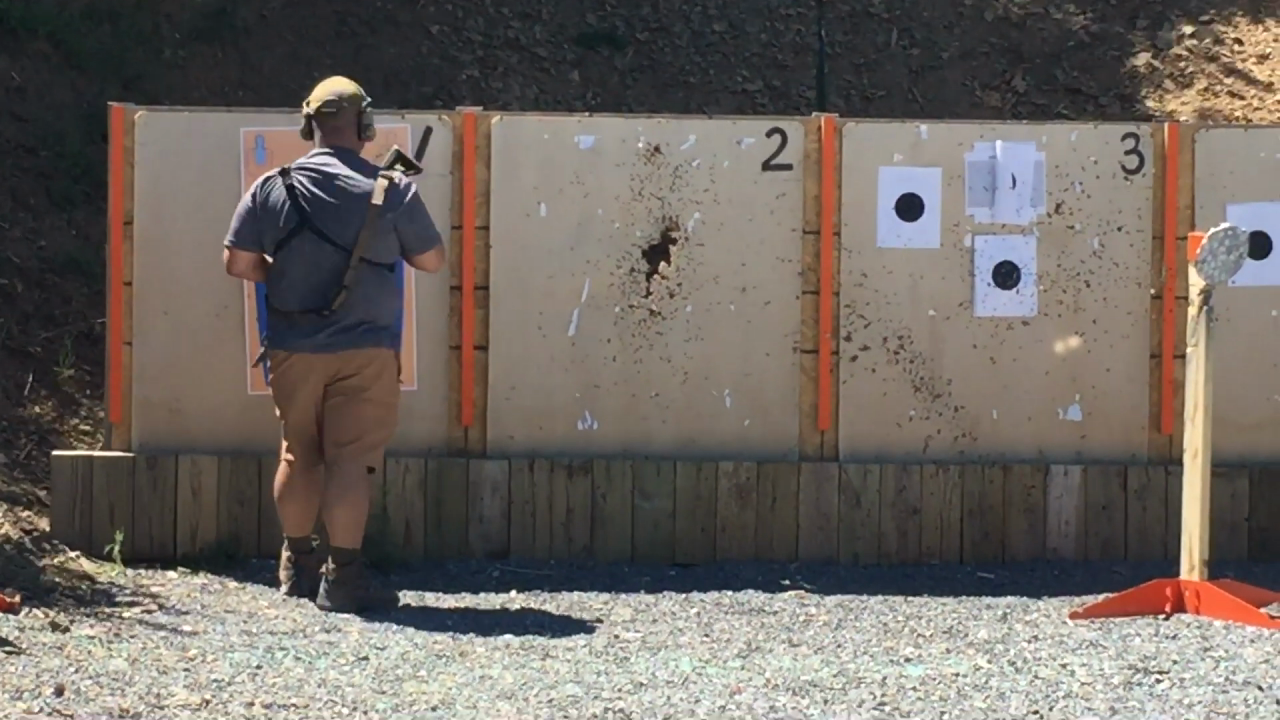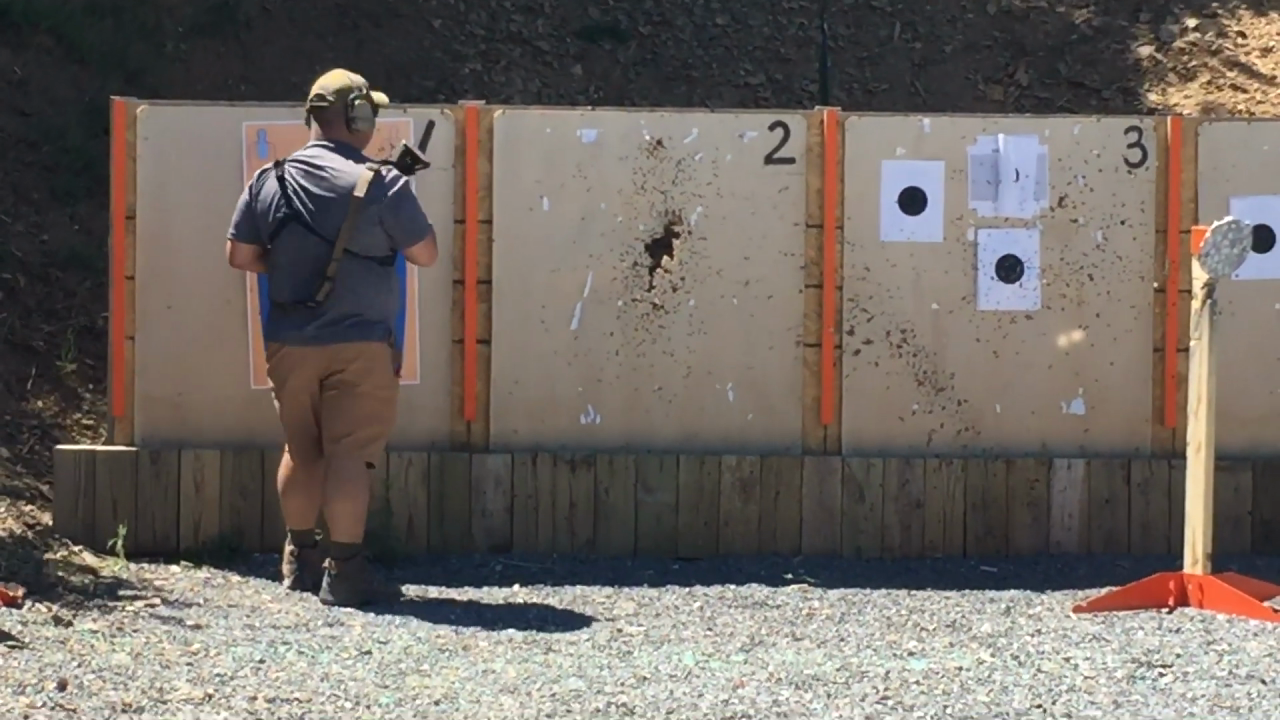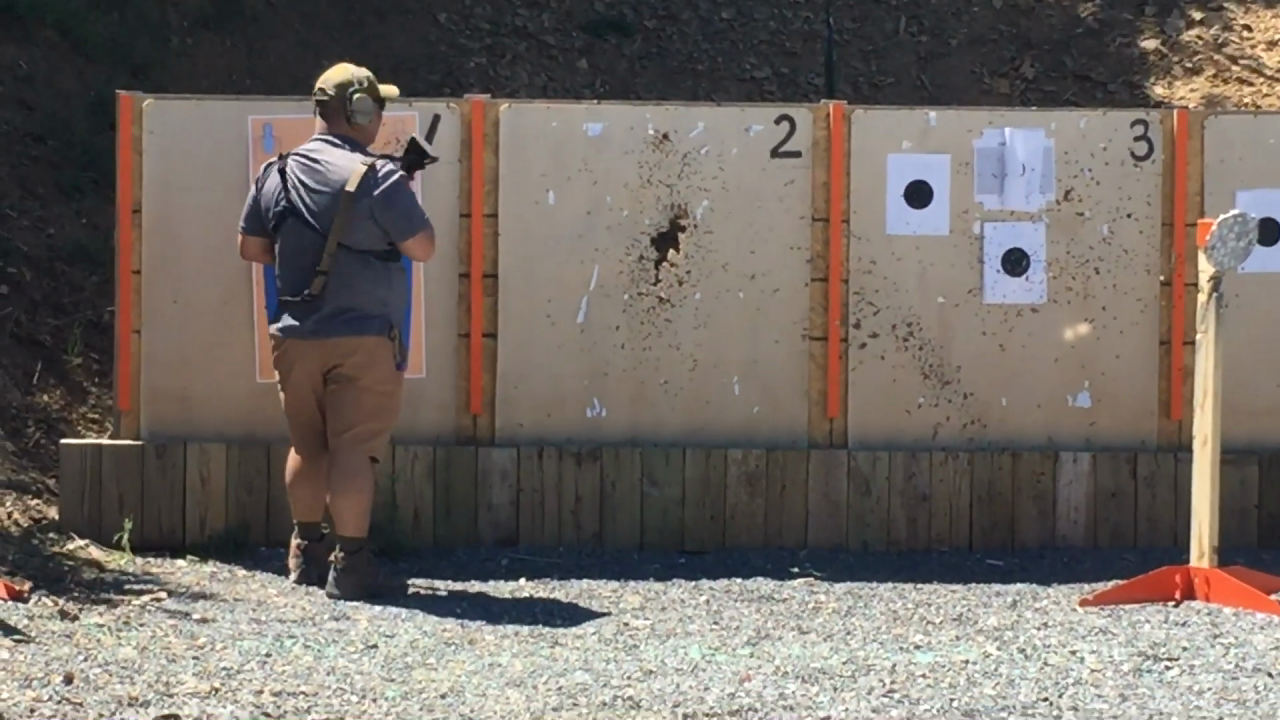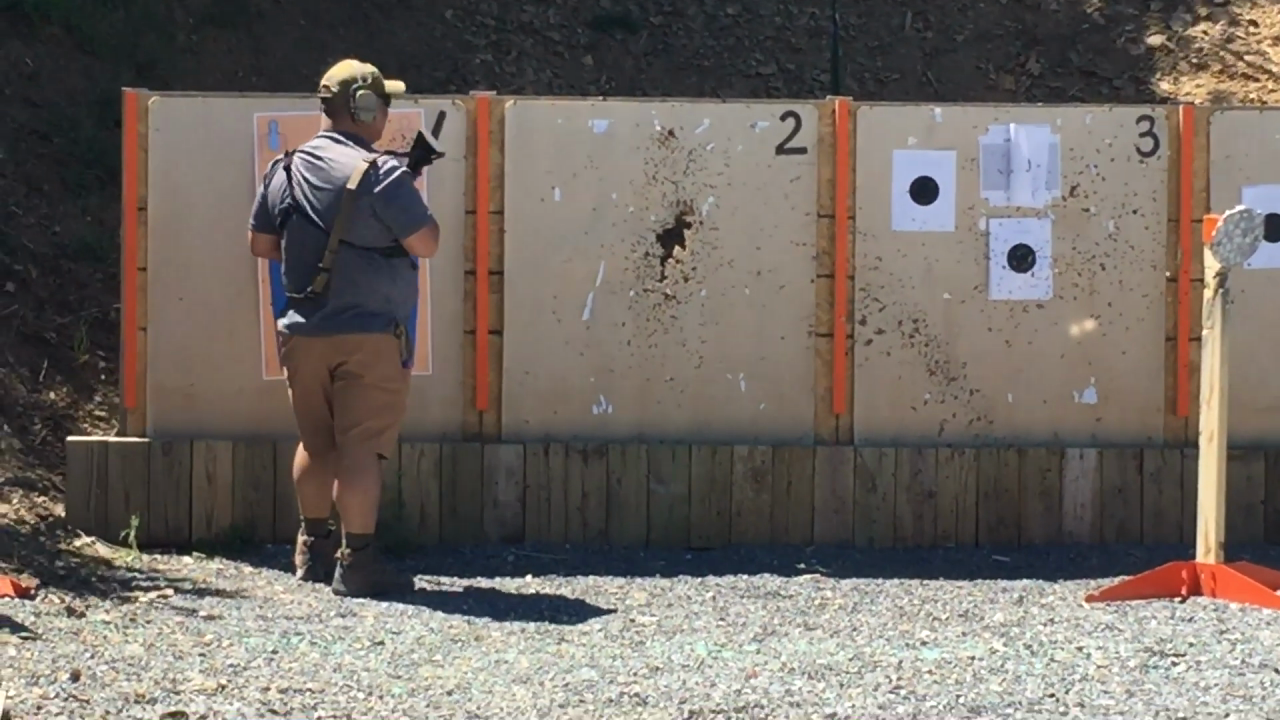
dt=0.2s
person 1, frame 1
left shoulder: (271, 186)
right shoulder: (393, 190)
left elbow: (237, 263)
right elbow: (432, 260)
left hip: (293, 348)
right hip: (366, 350)
left knee: (299, 457)
right knee: (350, 460)
left ankle: (297, 565)
right ankle: (342, 577)
person 1, frame 2
left shoulder: (269, 179)
right shoulder: (381, 183)
left elbow: (239, 255)
right elbow: (426, 254)
left hip: (291, 341)
right hip: (360, 344)
left knee: (300, 451)
right knee: (350, 454)
left ankle: (300, 559)
right ankle: (344, 571)
person 1, frame 3
left shoulder: (276, 172)
right shoulder: (377, 175)
left elbow: (251, 248)
right elbow: (423, 249)
right wrist: (387, 227)
left hip: (297, 334)
right hip: (363, 337)
left knee: (308, 446)
right knee: (354, 449)
left ankle: (307, 552)
right ankle: (349, 566)
person 1, frame 4
left shoulder: (284, 169)
right shoulder: (380, 172)
left elbow: (261, 244)
right elbow: (425, 244)
right wrist: (398, 215)
left hip: (304, 330)
right hip: (369, 333)
left knee: (316, 443)
right knee: (362, 447)
left ankle: (314, 549)
right ankle: (356, 562)
